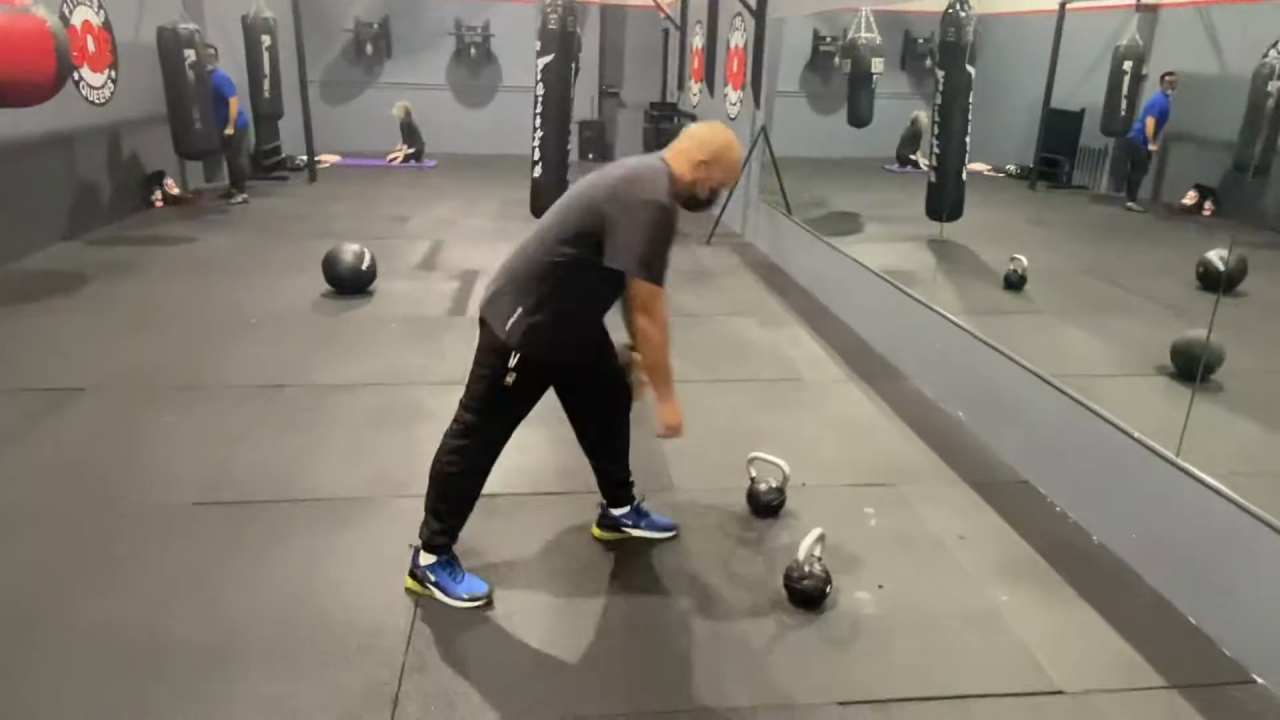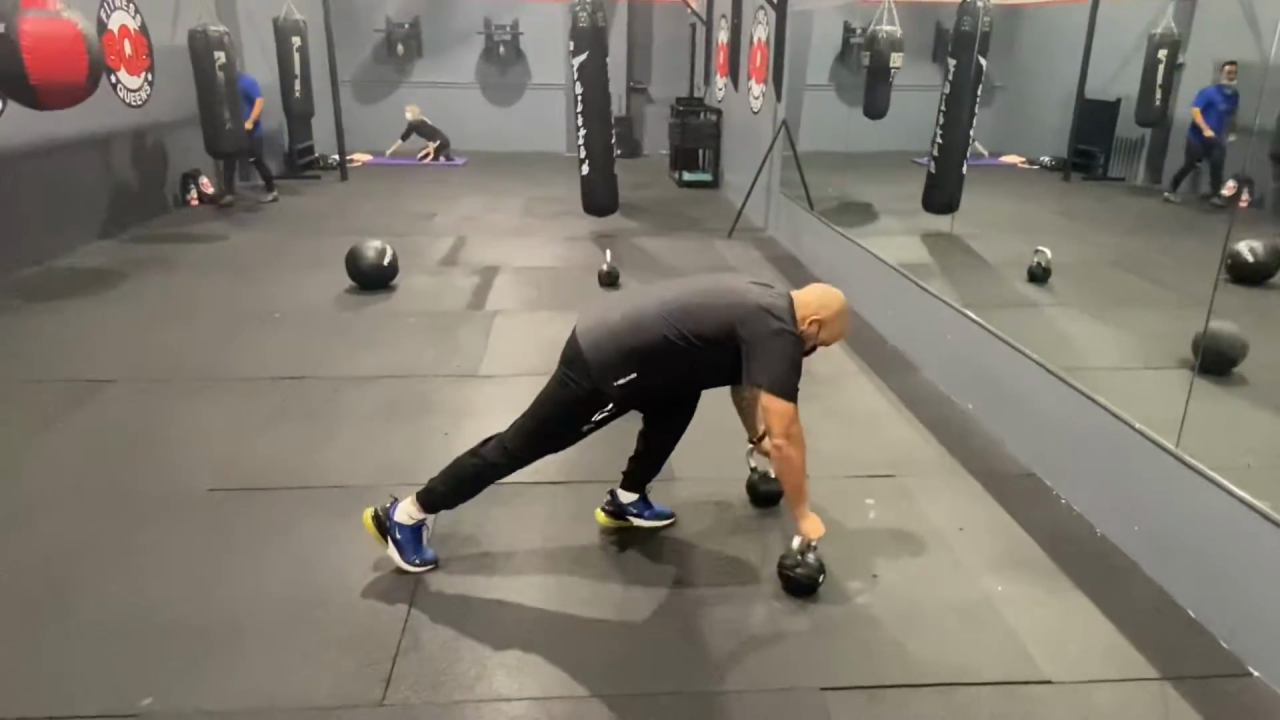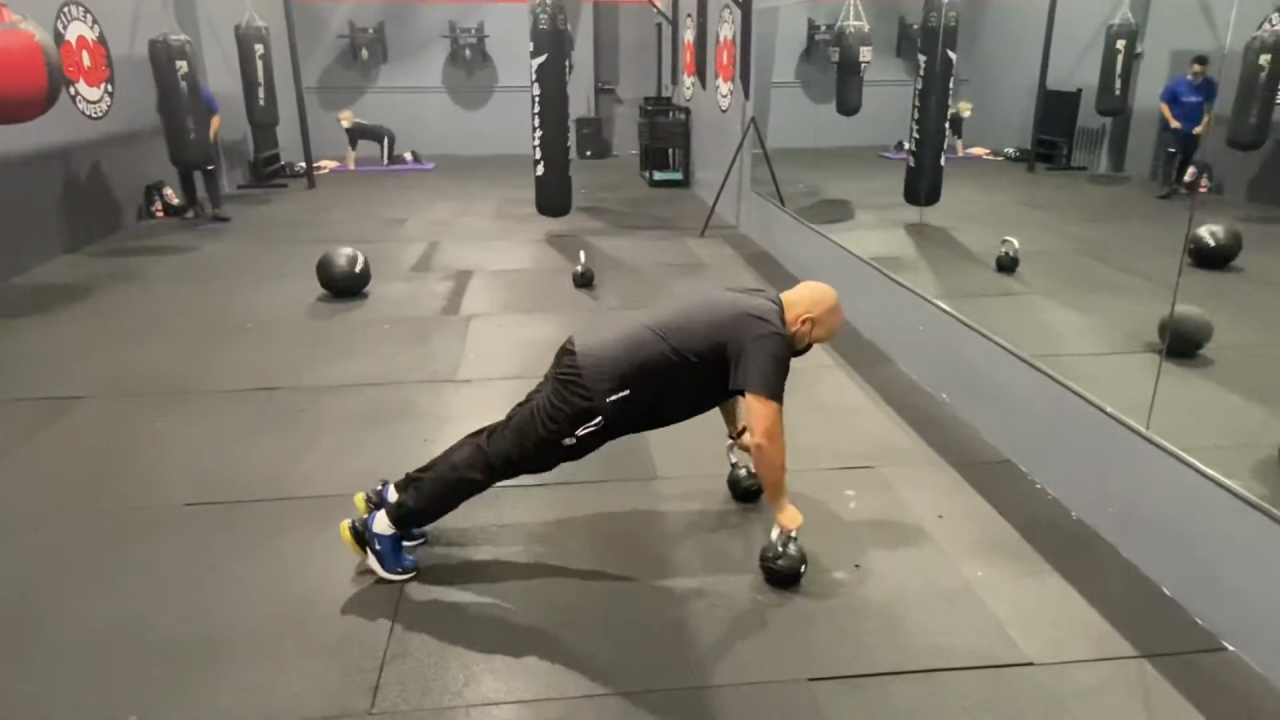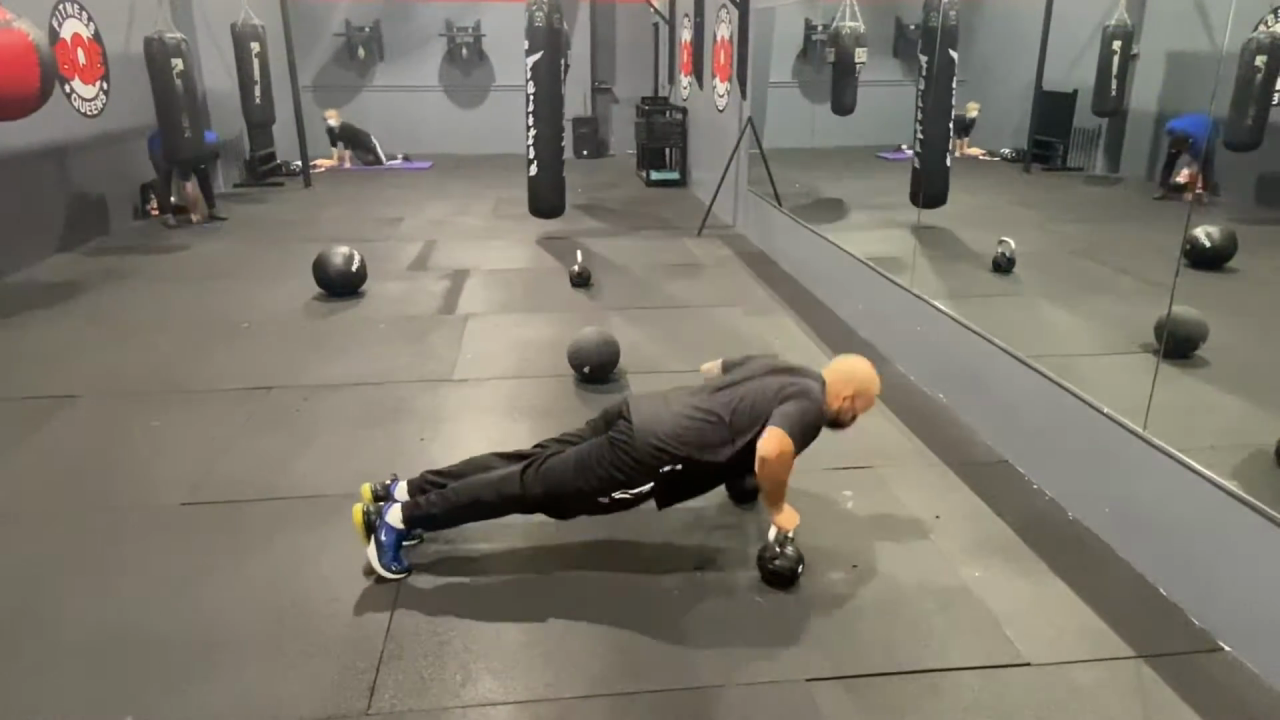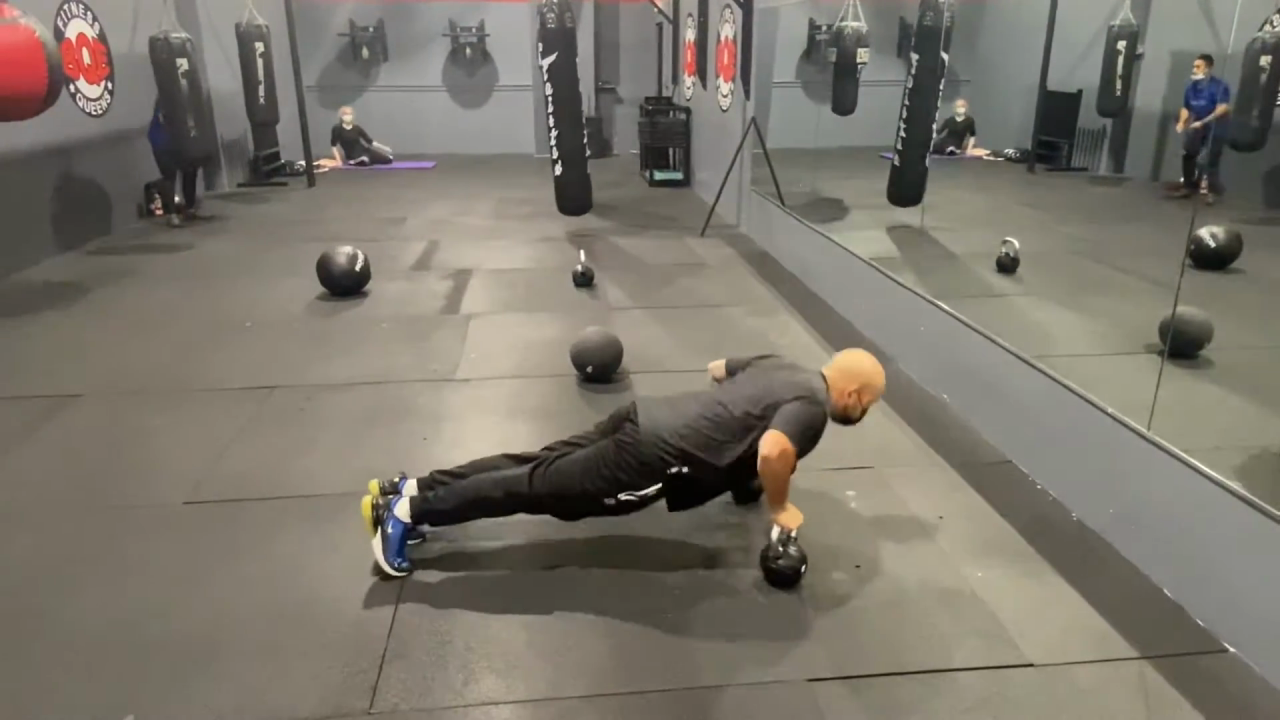
dt=1s
person 1, frame 1
left shoulder: (649, 178)
right shoulder: (649, 203)
left elbow: (643, 299)
right elbow: (646, 312)
left wrist: (646, 352)
right wrist: (666, 397)
left hip: (568, 319)
right hip: (523, 321)
left knee: (608, 404)
right knee: (479, 435)
left ankle: (618, 509)
right ankle: (431, 557)
person 1, frame 2
left shoulder: (763, 307)
right shoulder: (777, 334)
left elbow: (741, 379)
right elbow: (788, 437)
left wrist: (758, 437)
right wrist: (803, 517)
left hip: (609, 334)
right hip: (603, 364)
left knee: (680, 399)
right knee: (520, 445)
left ankle: (627, 500)
right ankle: (404, 516)
person 1, frame 3
left shoulder: (752, 308)
right shoulder: (769, 338)
right elbow: (766, 436)
left wrist: (737, 432)
right wrist: (780, 507)
left hip: (590, 356)
right hip: (600, 389)
left knee: (502, 443)
right knee: (500, 456)
left ankle: (392, 495)
right ankle: (382, 524)
person 1, frame 4
left shoulder: (787, 374)
right shoulder: (808, 406)
left elbow: (711, 369)
right elbow: (772, 454)
right wrist: (778, 509)
left hip: (636, 418)
right hip: (645, 457)
left knee: (526, 467)
right knee: (531, 489)
left ankle: (401, 492)
right ankle: (401, 520)
person 1, frame 5
left shoulder: (787, 370)
right shoulder: (811, 407)
left elbow: (718, 367)
right elbow: (773, 453)
right wrist: (780, 509)
left hip: (644, 422)
right hip: (651, 460)
left knee: (534, 469)
right knee: (538, 489)
left ankle: (408, 490)
right ankle: (408, 512)
